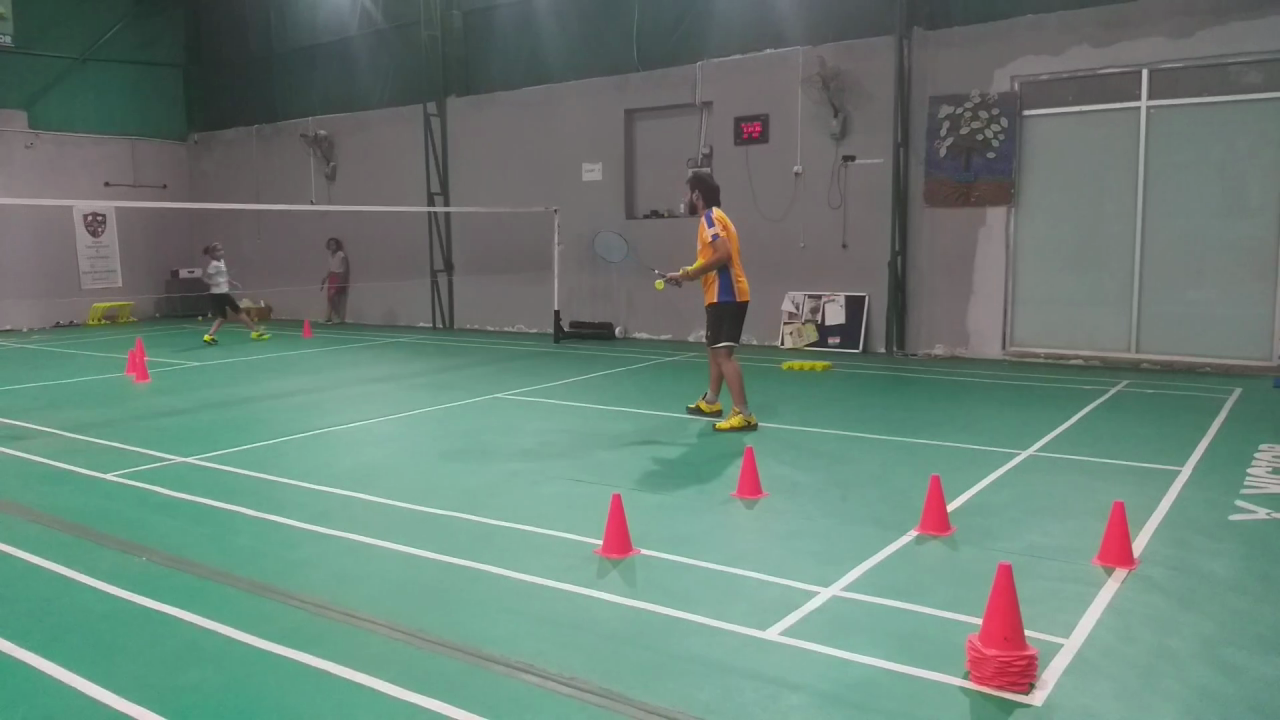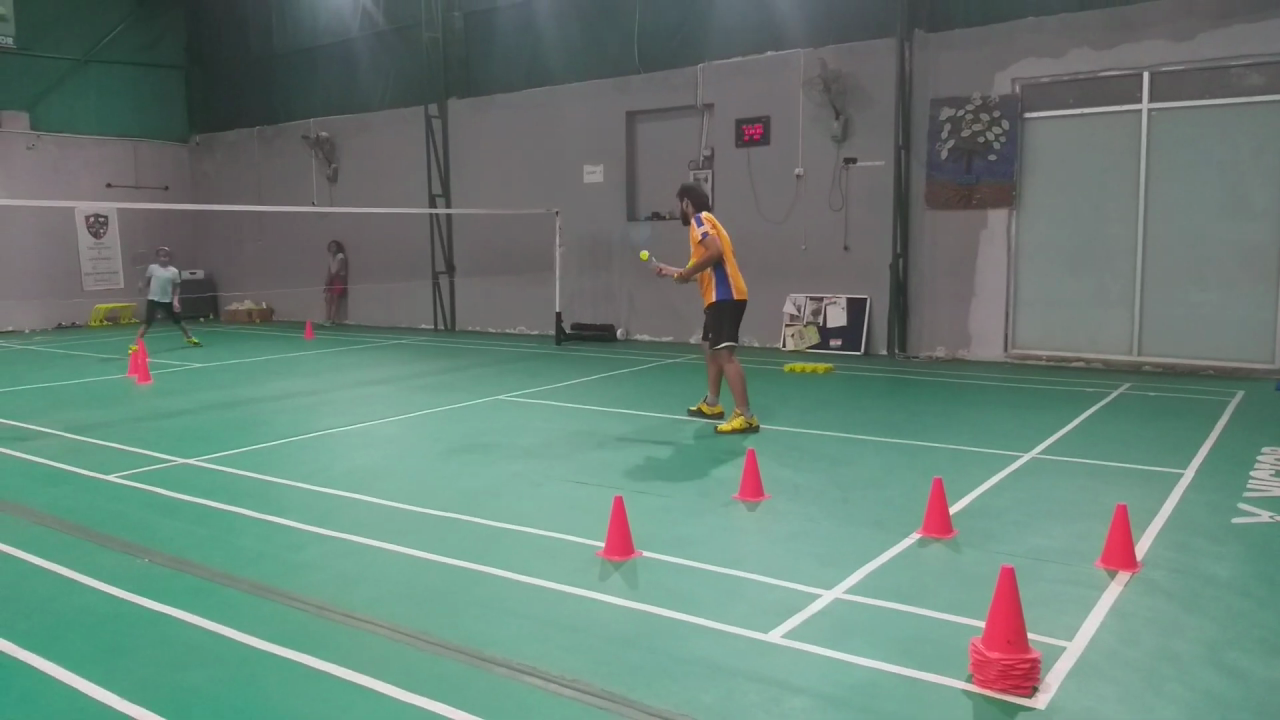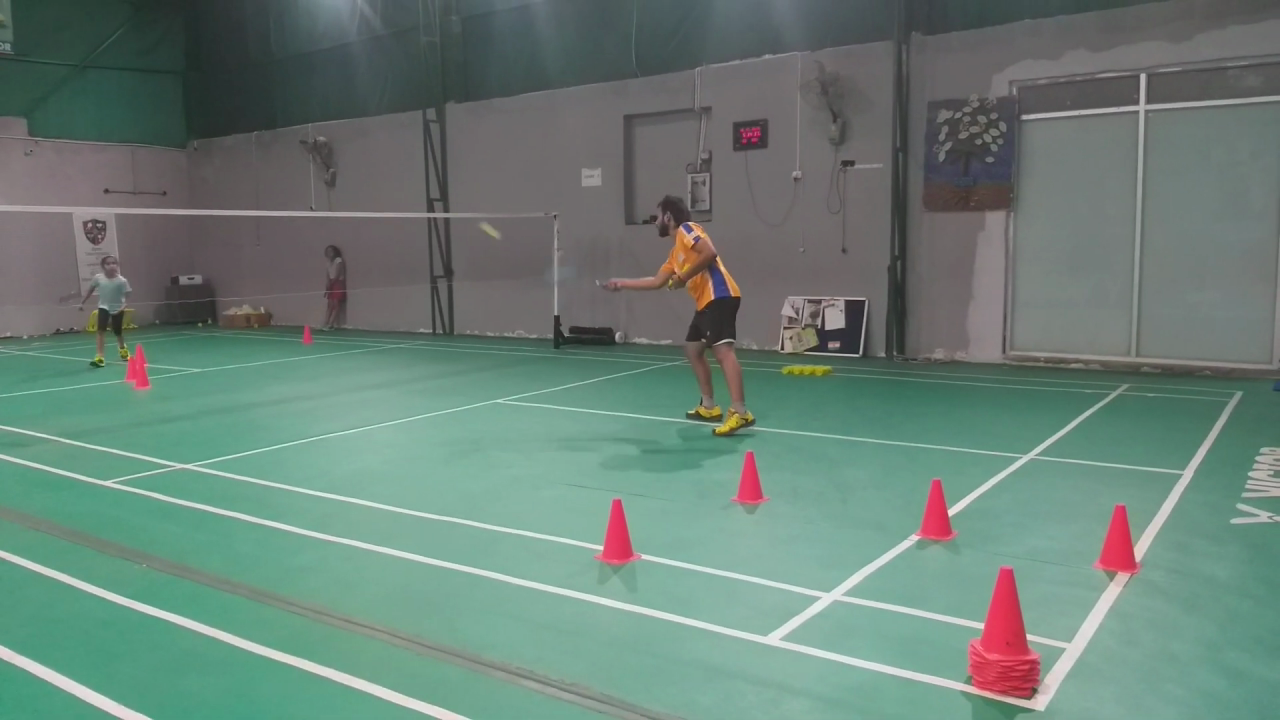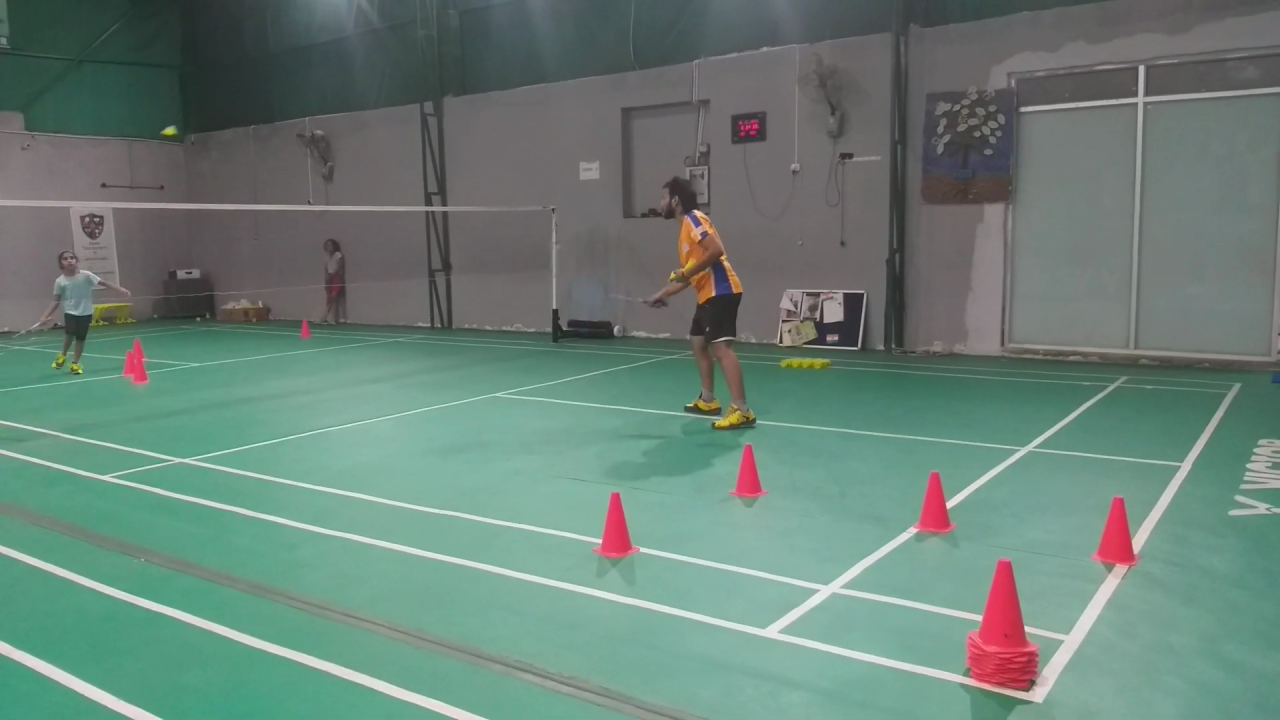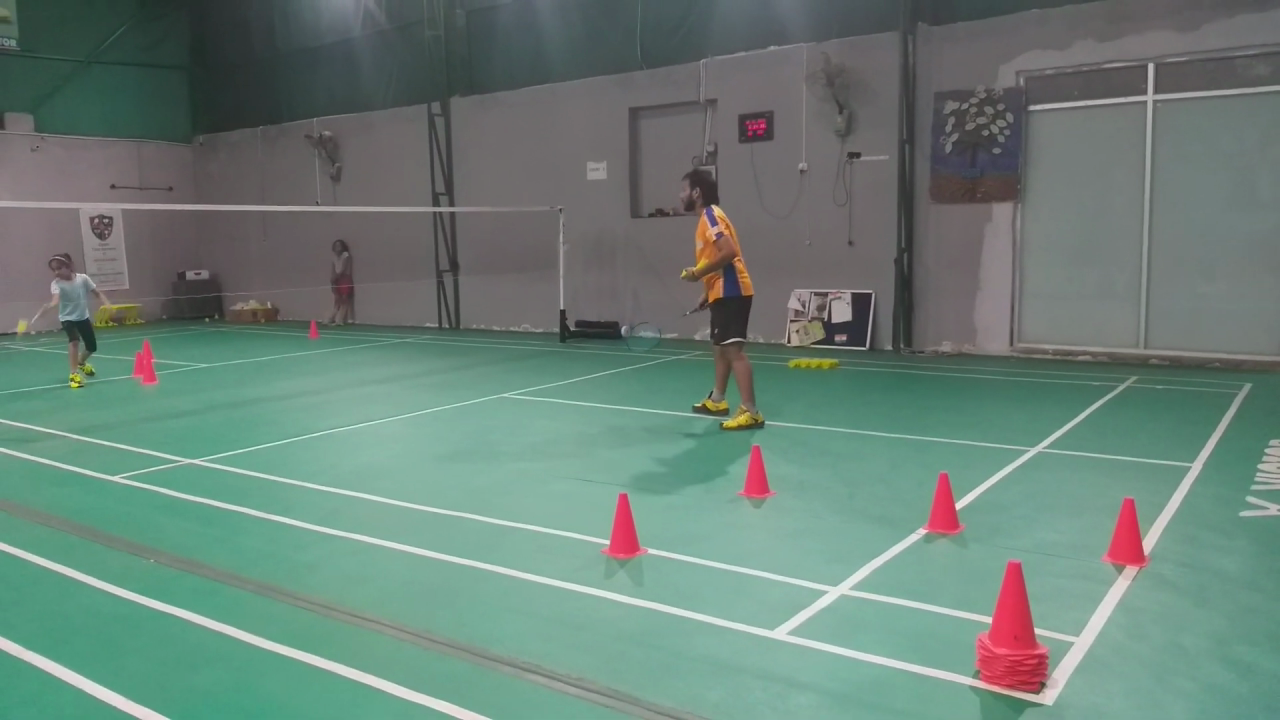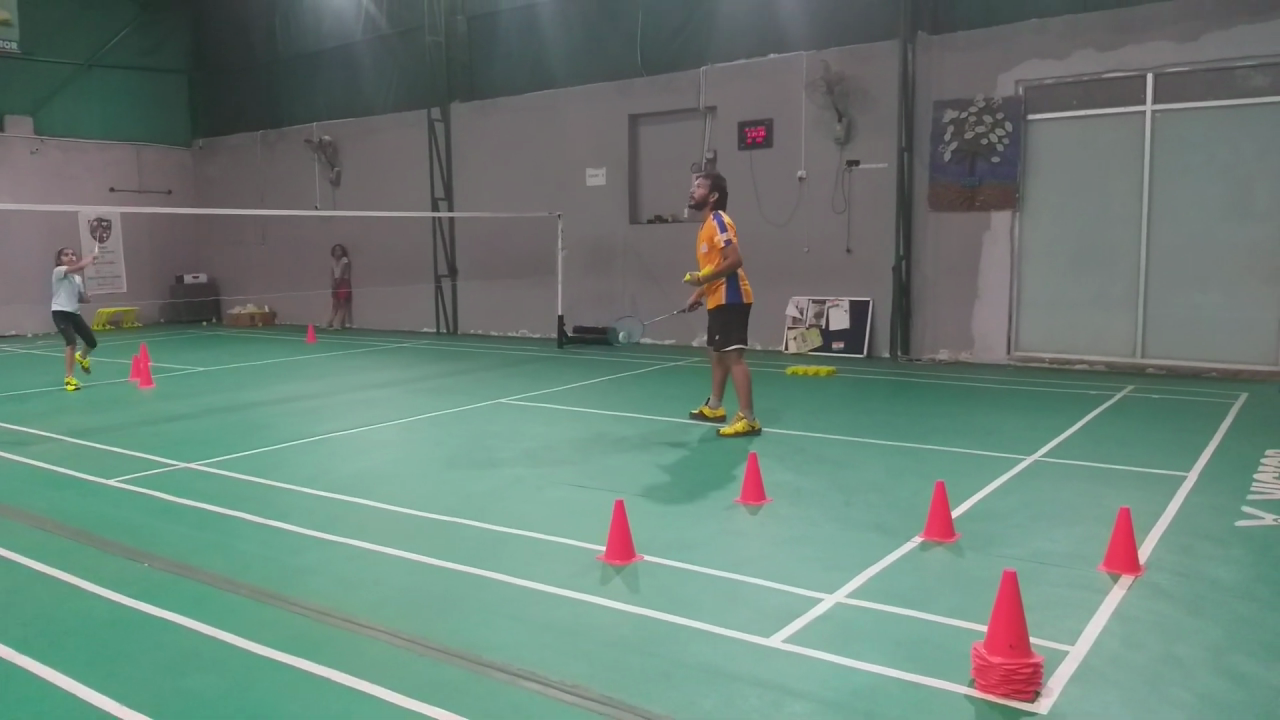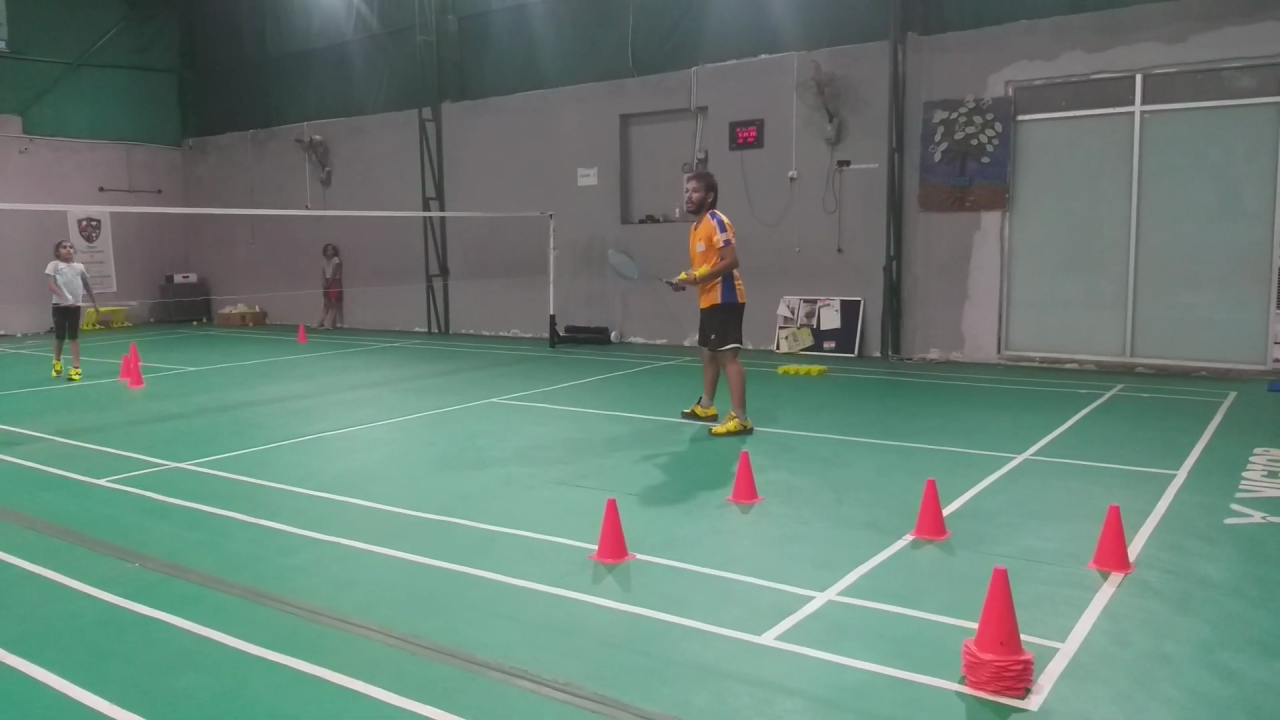
dt=0.5s
person 1, frame 1
left shoulder: (710, 217)
right shoulder: (714, 218)
left elbow: (723, 255)
left wrist: (693, 272)
right wrist: (685, 275)
left hip: (725, 297)
right hip: (723, 296)
left knee: (723, 354)
right knee: (715, 351)
left ankle: (744, 415)
right ankle: (710, 402)
person 1, frame 2
left shoulder: (699, 219)
right shoulder: (704, 223)
left elbow: (715, 252)
left wrist: (687, 272)
right wrist: (672, 271)
left hip: (723, 298)
right hip: (719, 297)
left knee: (725, 355)
right knee: (711, 350)
left ankle: (745, 416)
right ankle: (711, 404)
person 1, frame 3
left shoulder: (687, 229)
right shoulder: (677, 247)
left elbow: (710, 253)
right elbow: (657, 280)
left wrist: (683, 277)
right wrist: (622, 283)
left hip: (719, 297)
right hip: (707, 302)
left knee: (724, 351)
right knee: (693, 351)
left ankle: (740, 413)
right ankle: (709, 406)
person 1, frame 4
left shoulder: (694, 219)
right shoulder: (686, 225)
left elbow: (716, 250)
right elbow: (692, 273)
left wrist: (686, 272)
right wrist: (663, 293)
left hip: (720, 292)
right hip: (708, 295)
left knee: (721, 348)
right knee: (699, 344)
left ankle: (741, 410)
right ankle: (707, 400)
person 1, frame 5
left shoulder: (711, 215)
right shoulder: (707, 218)
left elbow: (729, 253)
left wrist: (697, 273)
right wrist: (707, 293)
left hip: (731, 293)
right hip: (722, 293)
left knee: (733, 349)
right knee: (721, 348)
left ankle: (751, 412)
right ankle: (717, 401)
person 1, frame 6
left shoulder: (719, 221)
right shoulder: (705, 226)
left elbow: (735, 260)
left wrist: (702, 278)
right wrist: (699, 293)
left hip: (730, 299)
right hip: (717, 301)
left knee: (733, 356)
right knee: (717, 354)
left ankle: (748, 419)
right ankle: (714, 407)
person 1, frame 7
left shoulder: (717, 221)
right shoulder: (696, 226)
left elbow: (731, 261)
left wrist: (698, 278)
right wrist: (686, 279)
left hip: (724, 299)
right hip: (708, 301)
left knee: (728, 356)
right knee: (708, 354)
left ankle: (740, 418)
right ankle: (706, 406)
